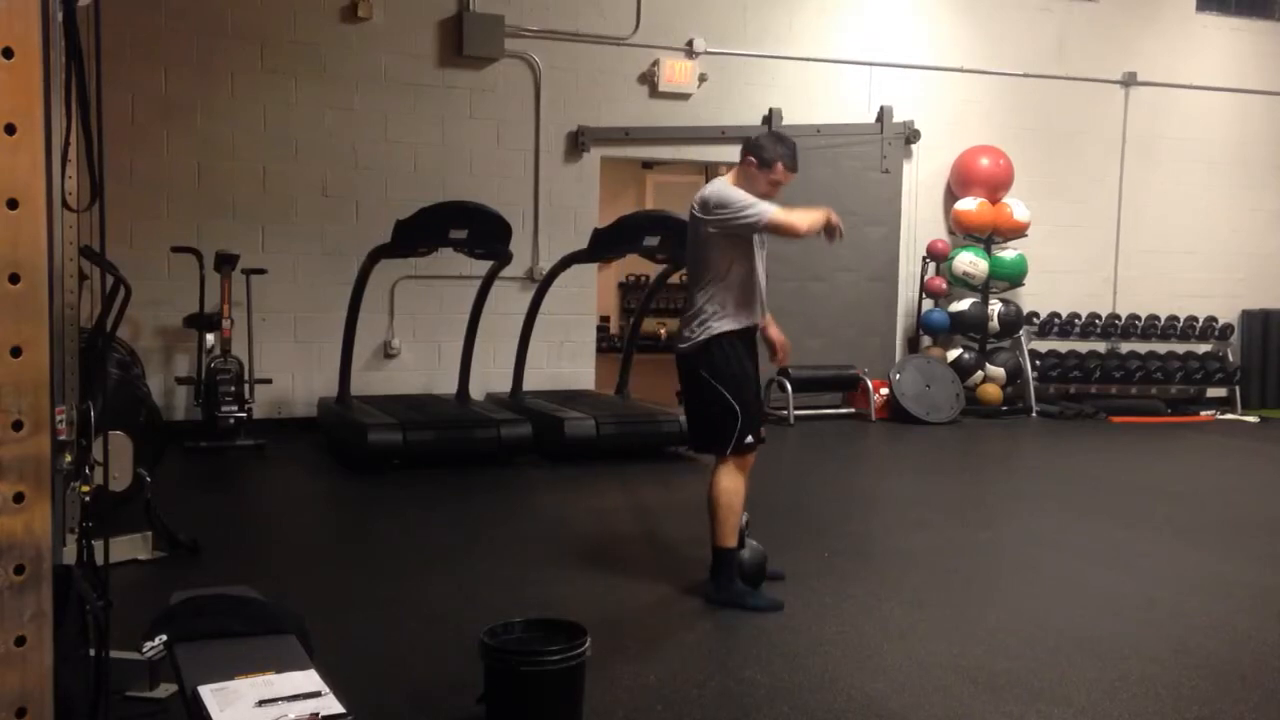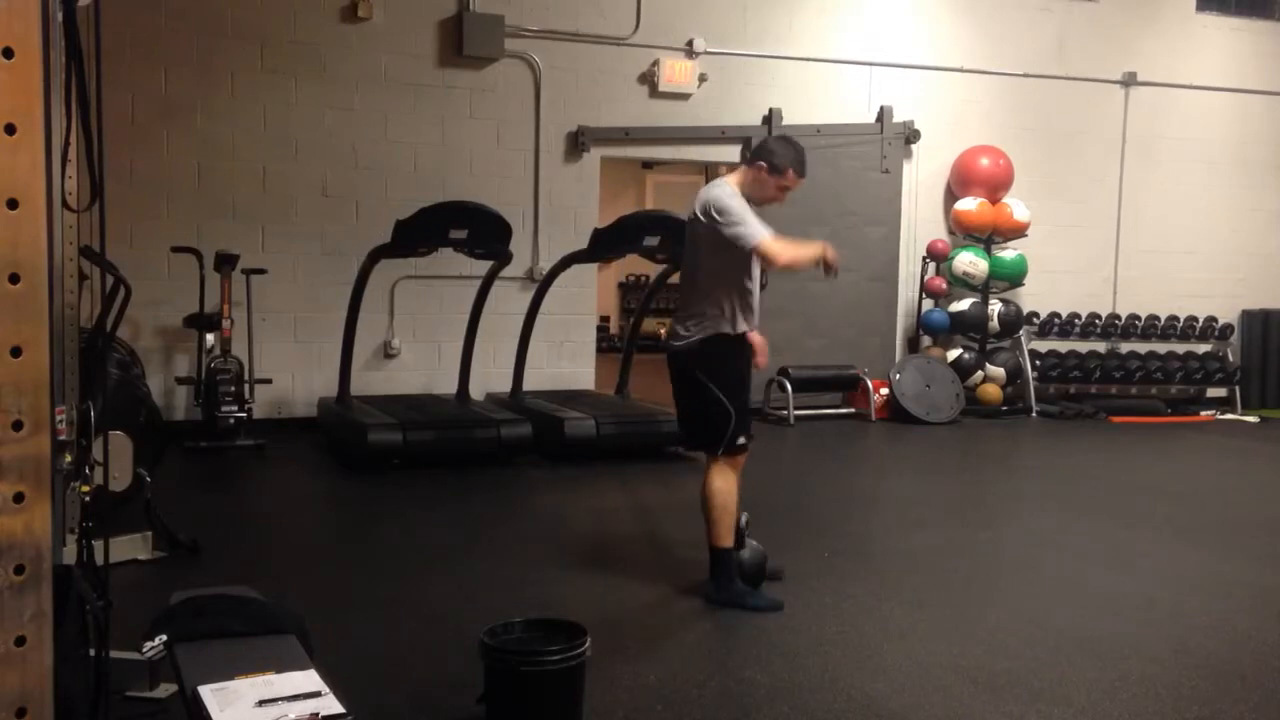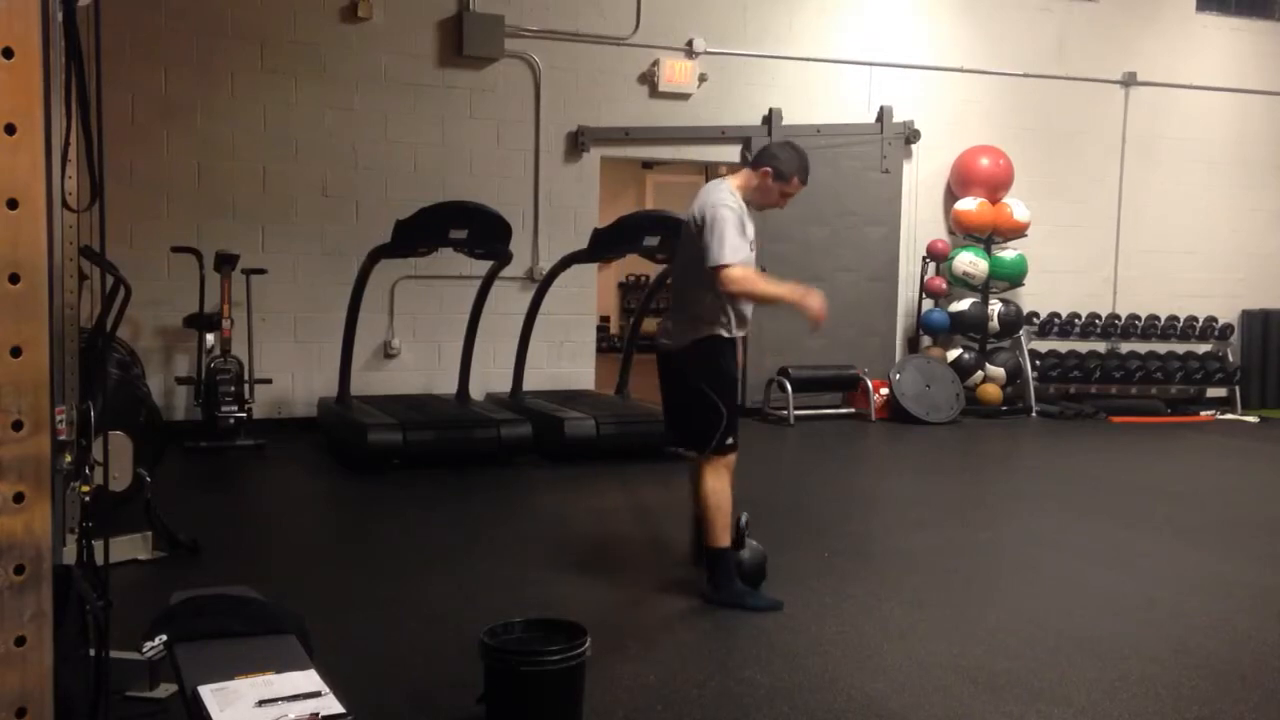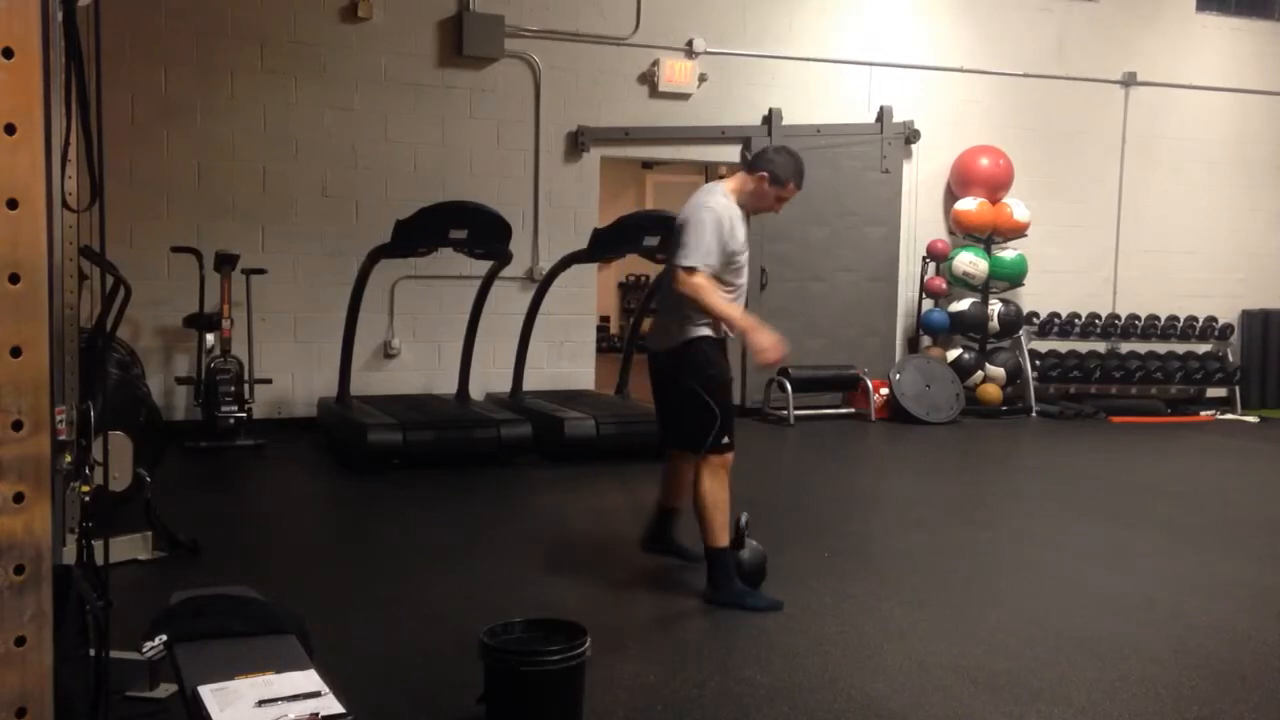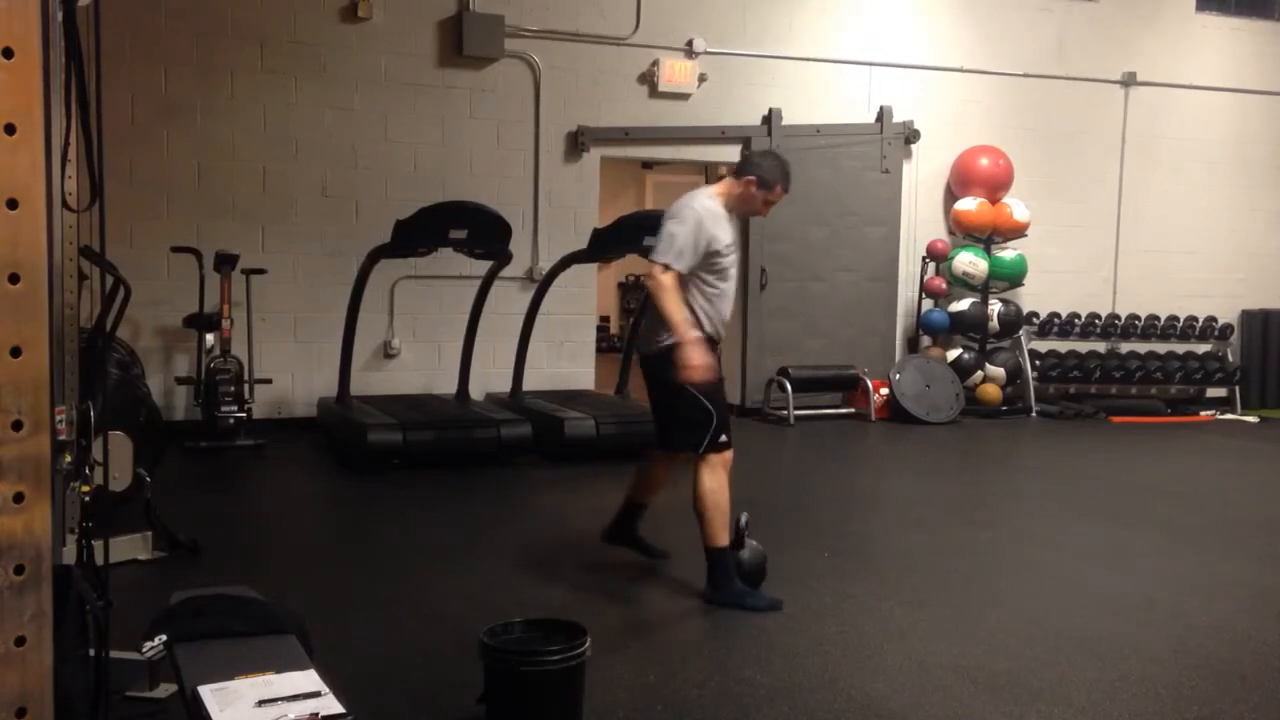
dt=0.1s
person 1, frame 1
left shoulder: (737, 199)
right shoulder: (722, 198)
right elbow: (797, 224)
left wrist: (767, 326)
right wrist: (826, 215)
left hip: (733, 339)
right hip: (716, 344)
left knee: (739, 454)
right knee: (736, 456)
left ankle: (733, 556)
right ankle: (724, 579)
person 1, frame 2
left shoulder: (735, 201)
right shoulder: (722, 201)
right elbow: (778, 255)
left wrist: (749, 331)
right wrist: (819, 250)
left hip: (721, 340)
right hip: (708, 345)
left knee: (731, 454)
right knee: (728, 456)
left ankle: (730, 555)
right ankle: (724, 580)
person 1, frame 3
left shoulder: (734, 201)
right shoulder: (722, 205)
right elbow: (734, 280)
left wrist: (742, 328)
right wrist: (801, 296)
left hip: (704, 340)
right hip: (702, 344)
left knee: (708, 447)
right knee: (721, 454)
left ankle: (705, 541)
right ankle: (722, 578)
person 1, frame 4
left shoulder: (729, 205)
right shoulder: (712, 209)
right elbow: (690, 281)
right wrist: (752, 329)
left hip: (693, 342)
right hip: (691, 345)
left knee: (691, 448)
right knee: (716, 455)
left ankle: (660, 530)
right ankle: (722, 579)
person 1, frame 5
left shoulder: (724, 215)
right shoulder: (696, 212)
right elbow: (661, 277)
right wrist: (689, 345)
left hip: (691, 346)
right hip: (680, 349)
left knee: (676, 446)
right knee: (716, 455)
left ankle: (624, 525)
right ankle: (723, 580)
